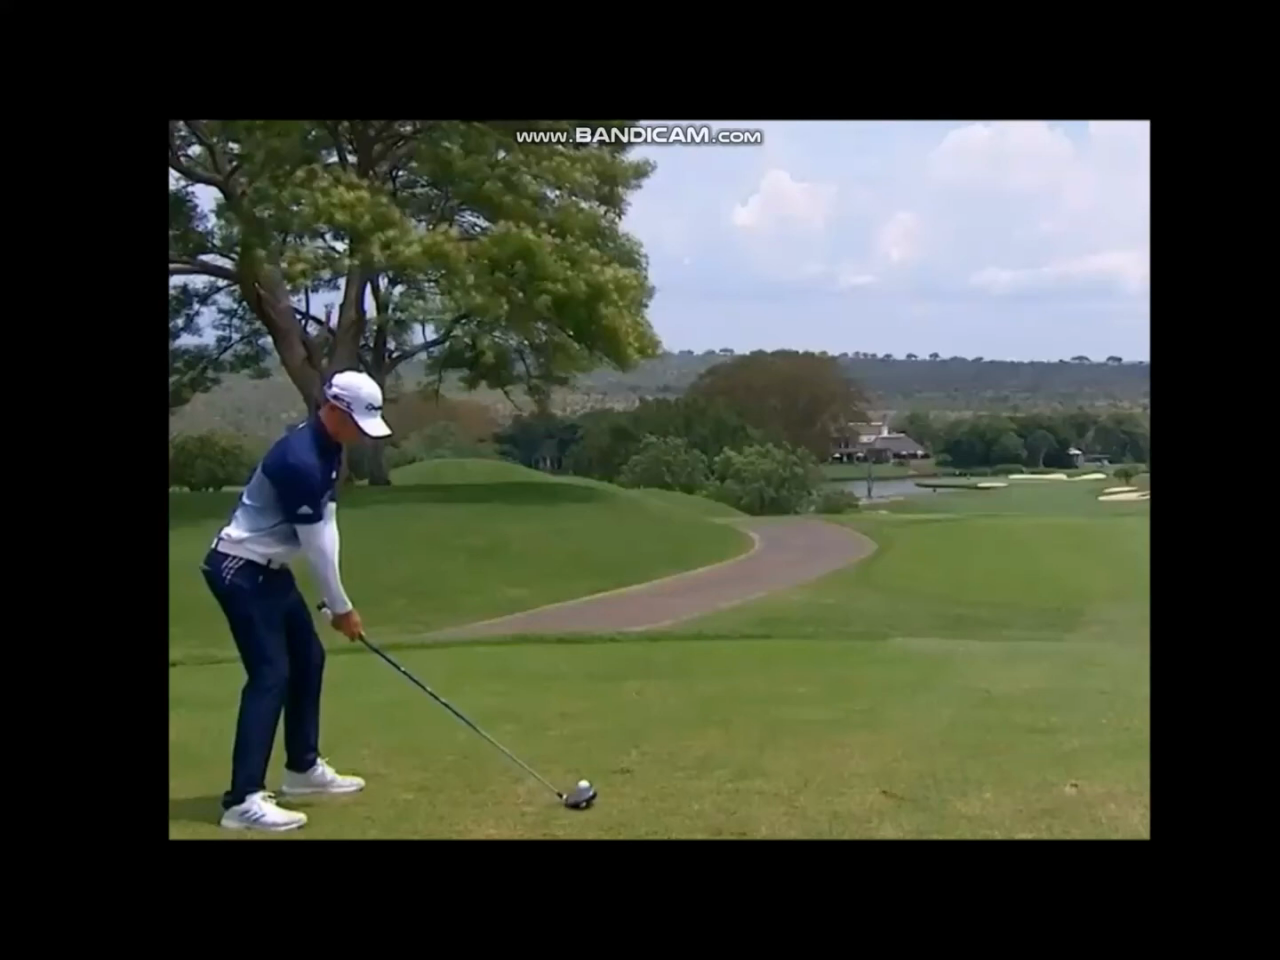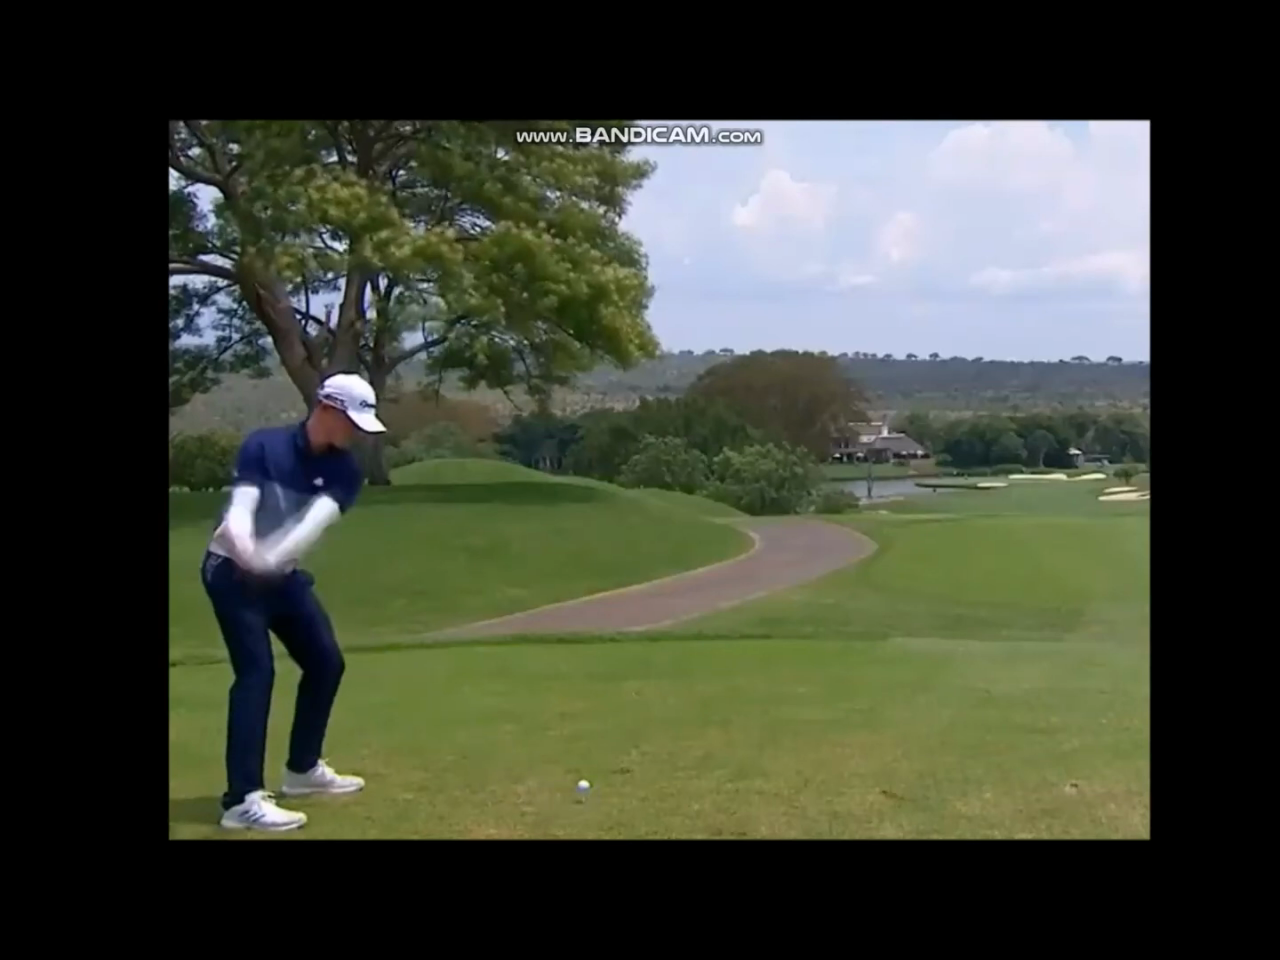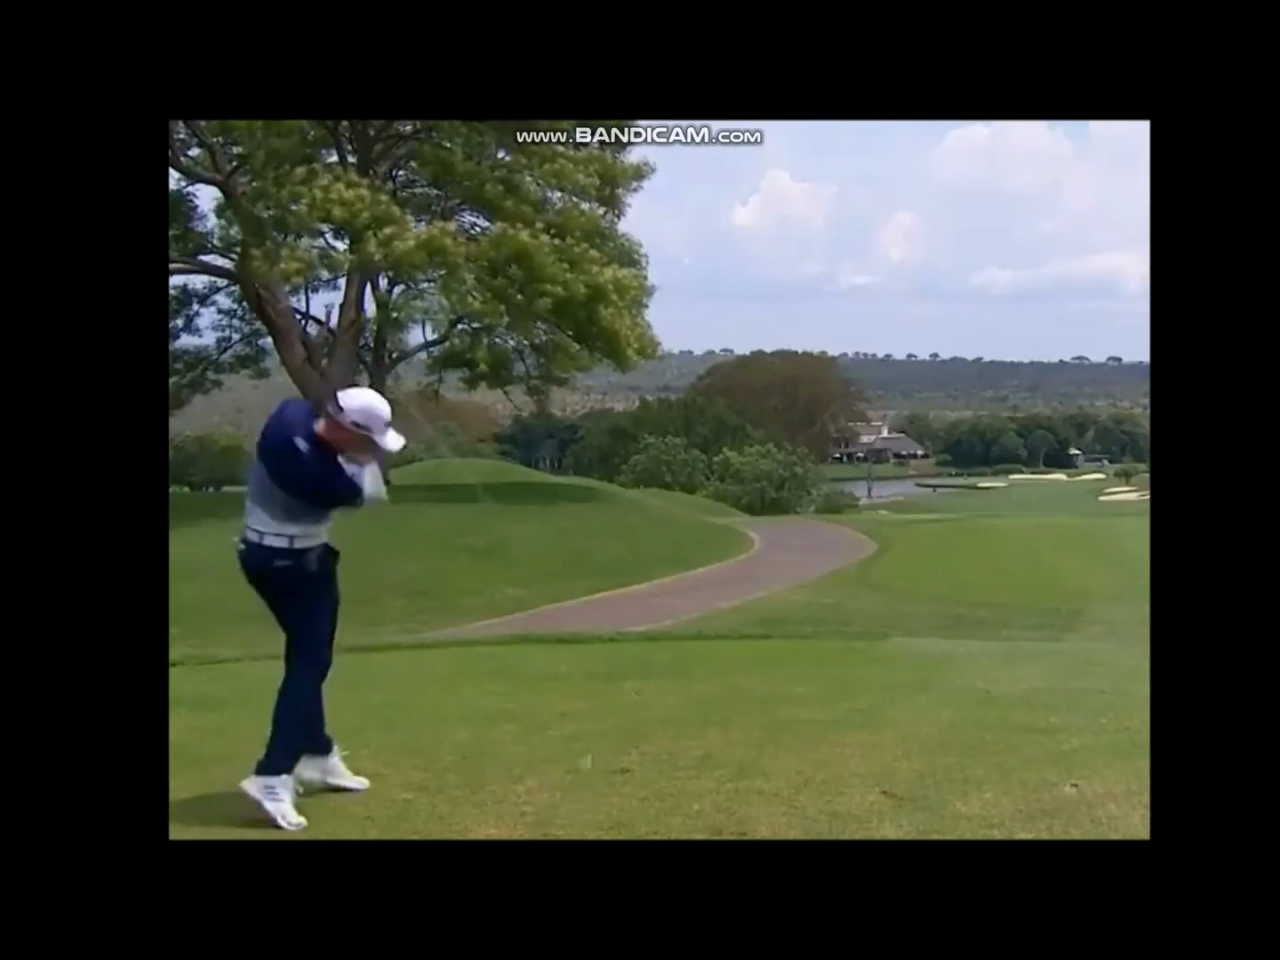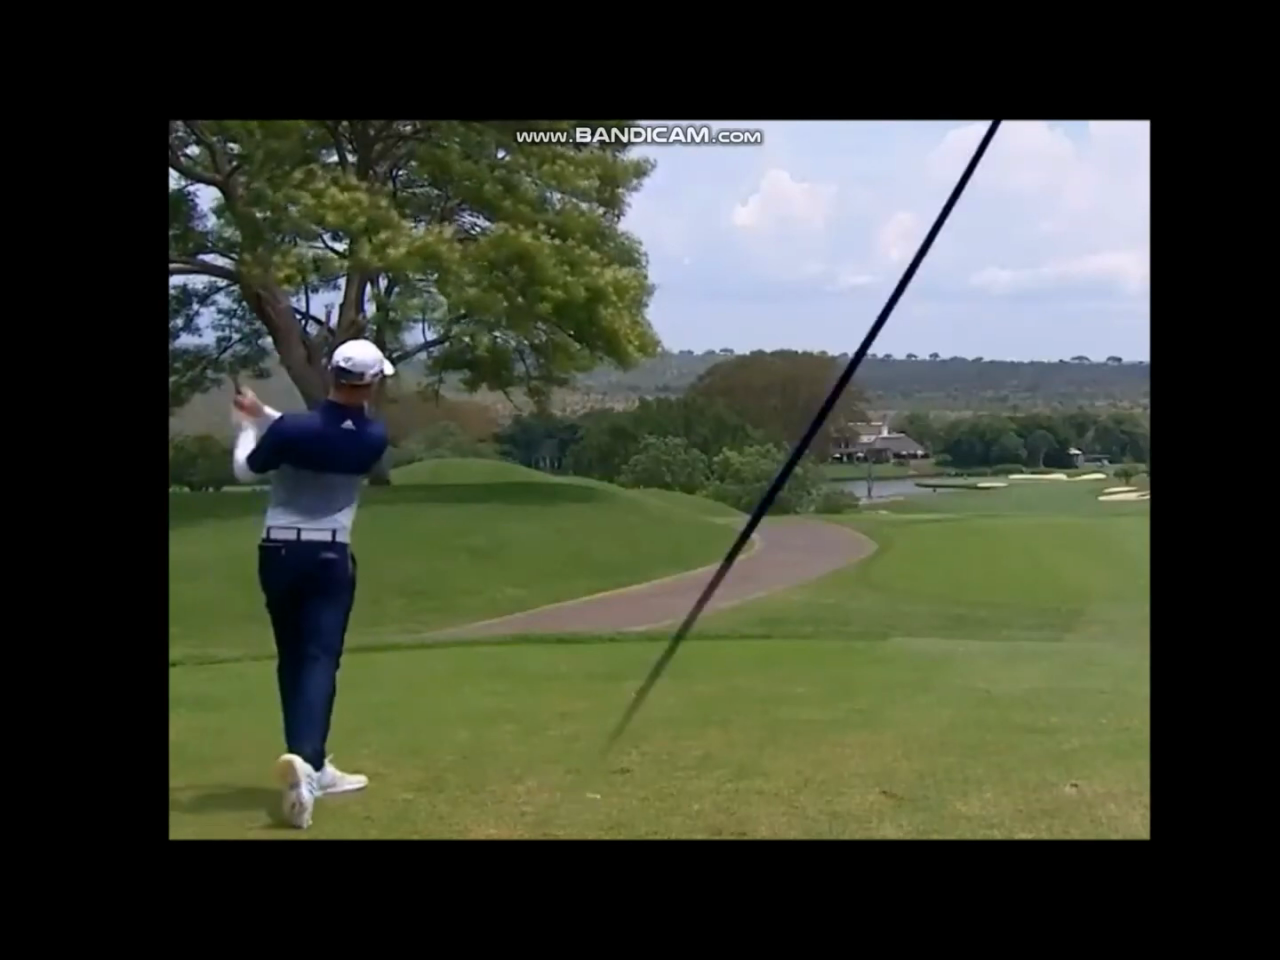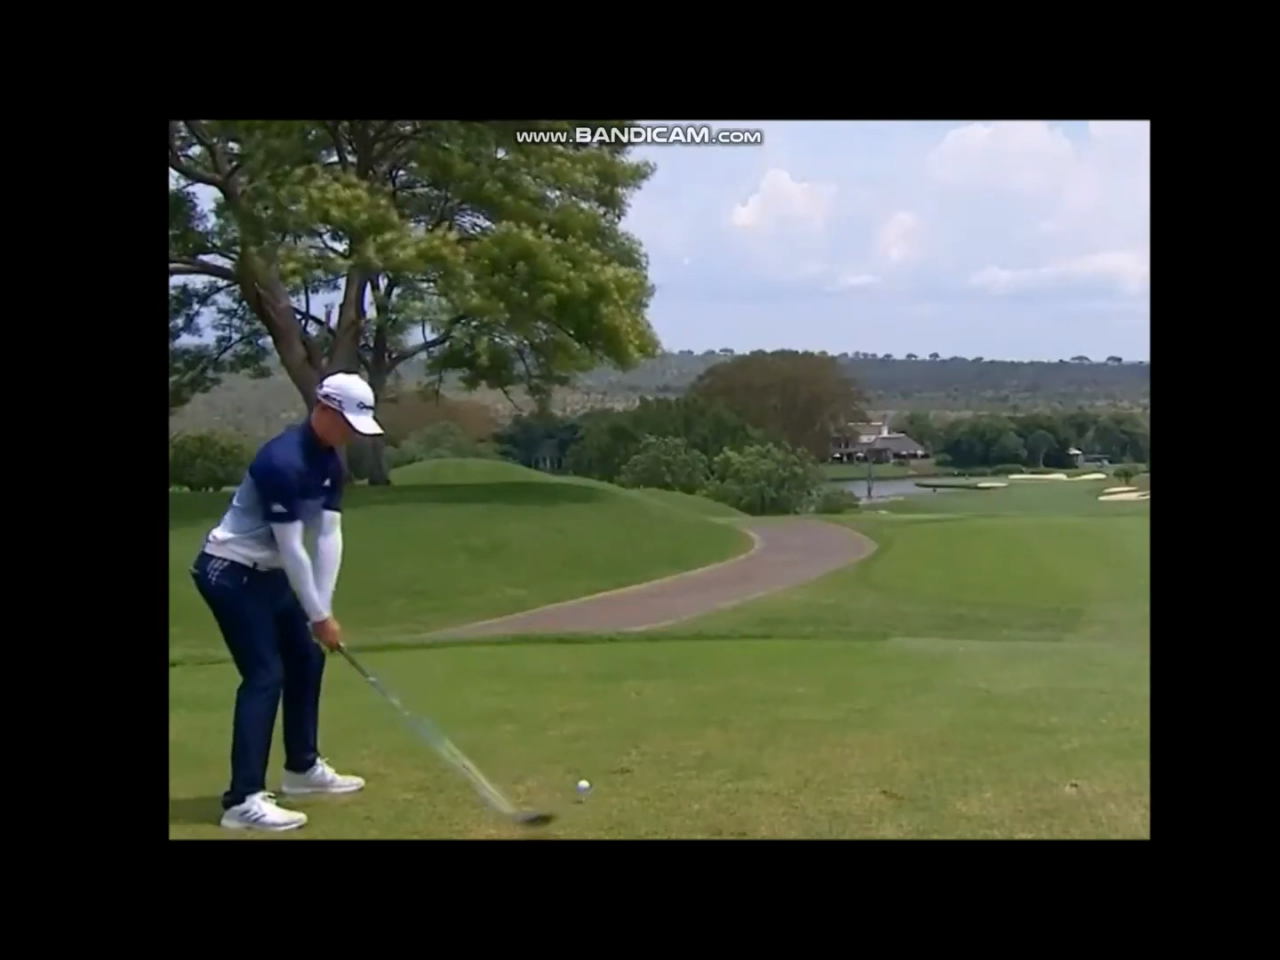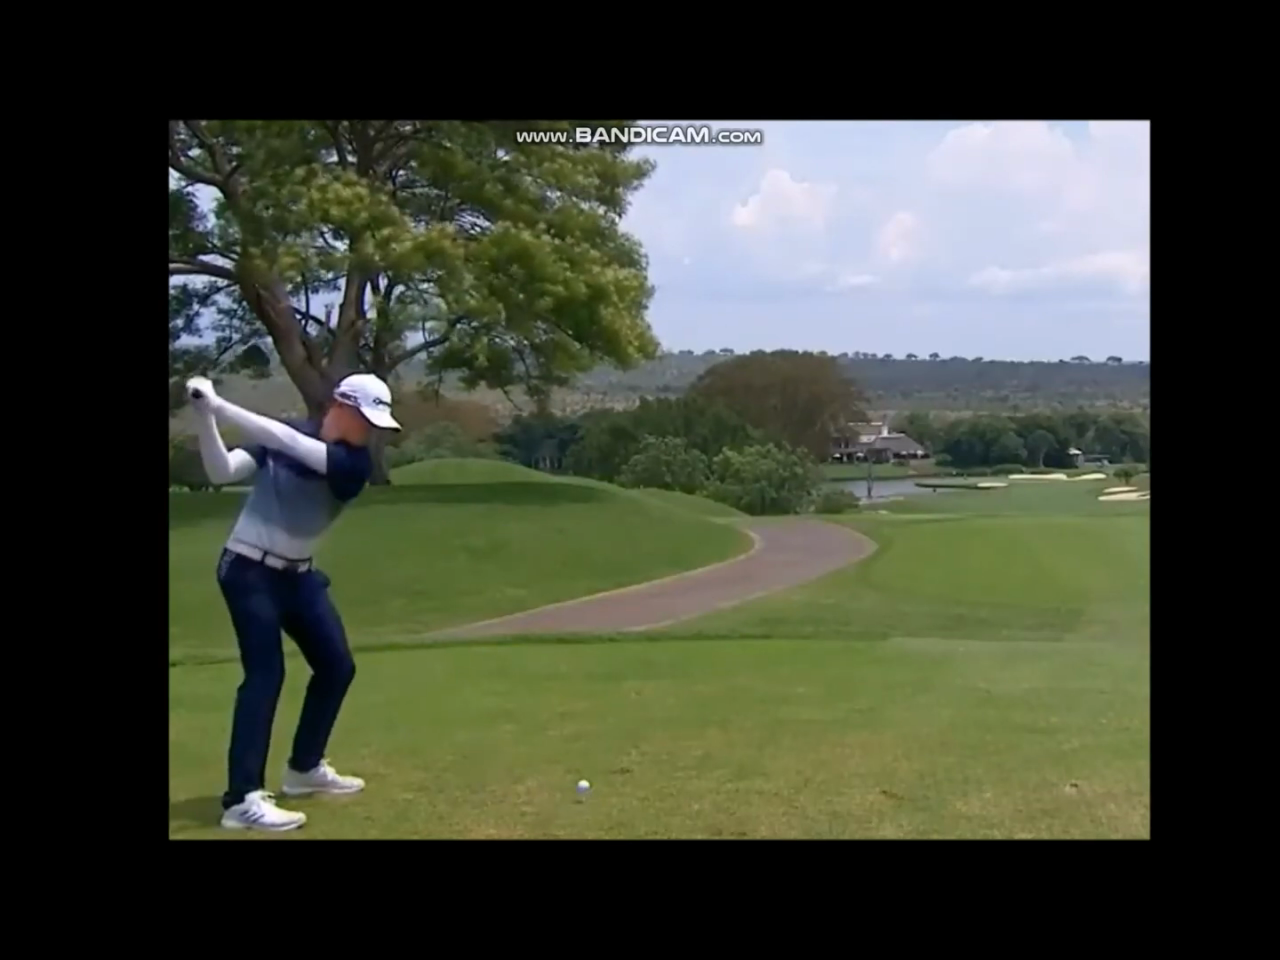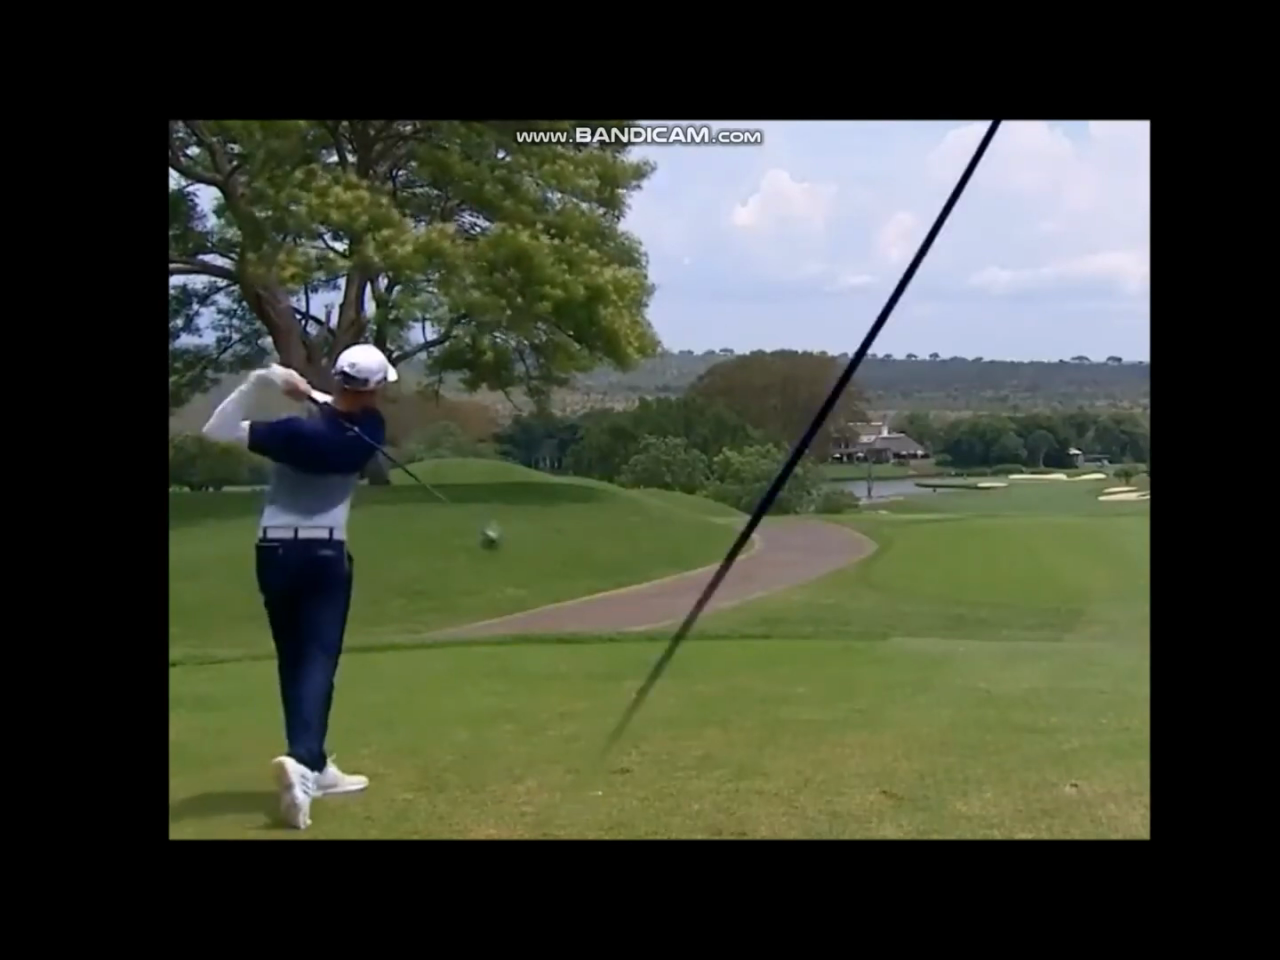
dt=0.7s
person 1, frame 1
left shoulder: (327, 451)
right shoulder: (299, 460)
left elbow: (328, 527)
right elbow: (315, 545)
left wrist: (334, 599)
right wrist: (341, 606)
left hip: (270, 570)
right hip: (240, 569)
left knee: (308, 660)
right knee: (270, 674)
left ankle: (303, 767)
right ankle: (243, 799)
person 1, frame 2
left shoulder: (345, 471)
right shoulder: (264, 445)
left elbow: (316, 523)
right elbow: (240, 508)
left wrist: (269, 555)
right wrist: (241, 547)
left hip: (283, 575)
right hip: (232, 570)
left knee: (326, 662)
right knee: (257, 673)
left ankle: (304, 768)
right ankle: (243, 799)
person 1, frame 3
left shoulder: (284, 421)
right shoulder: (340, 478)
right elbow: (369, 491)
left hip: (258, 557)
right hip: (299, 562)
left knee: (305, 659)
right knee: (308, 664)
left ankle: (316, 757)
right ankle: (272, 778)
person 1, frame 4
left shoulder: (292, 431)
right shoulder: (374, 438)
left elbow: (245, 471)
left wrist: (249, 423)
right wrist: (265, 413)
left hip: (278, 553)
right hip: (329, 558)
left knee: (293, 660)
right knee: (319, 660)
left ankle: (311, 766)
right ankle: (306, 759)
person 1, frame 5
left shoulder: (331, 464)
right shoulder: (281, 459)
left elbow: (329, 537)
right elbow: (290, 547)
left wrist: (324, 608)
right wrist: (320, 614)
left hip: (268, 574)
right hip: (229, 571)
left knee: (306, 658)
right knee: (264, 675)
left ankle: (303, 767)
right ankle: (243, 800)
person 1, frame 6
left shoulder: (355, 462)
right shoulder: (282, 435)
left elbow: (290, 444)
right elbow: (222, 471)
left wrist: (219, 406)
right wrist: (205, 415)
left hip: (298, 574)
right hip: (248, 570)
left knee: (337, 666)
right knee: (265, 673)
left ankle: (305, 767)
right ankle: (242, 799)
person 1, frame 7
left shoulder: (297, 430)
right shoulder: (371, 432)
left elbow: (218, 430)
right elbow: (341, 415)
left wrist: (260, 380)
right wrist: (306, 390)
left hip: (274, 553)
right hip: (326, 556)
left knee: (292, 660)
right knee: (318, 660)
left ankle: (313, 766)
right ankle: (303, 760)
